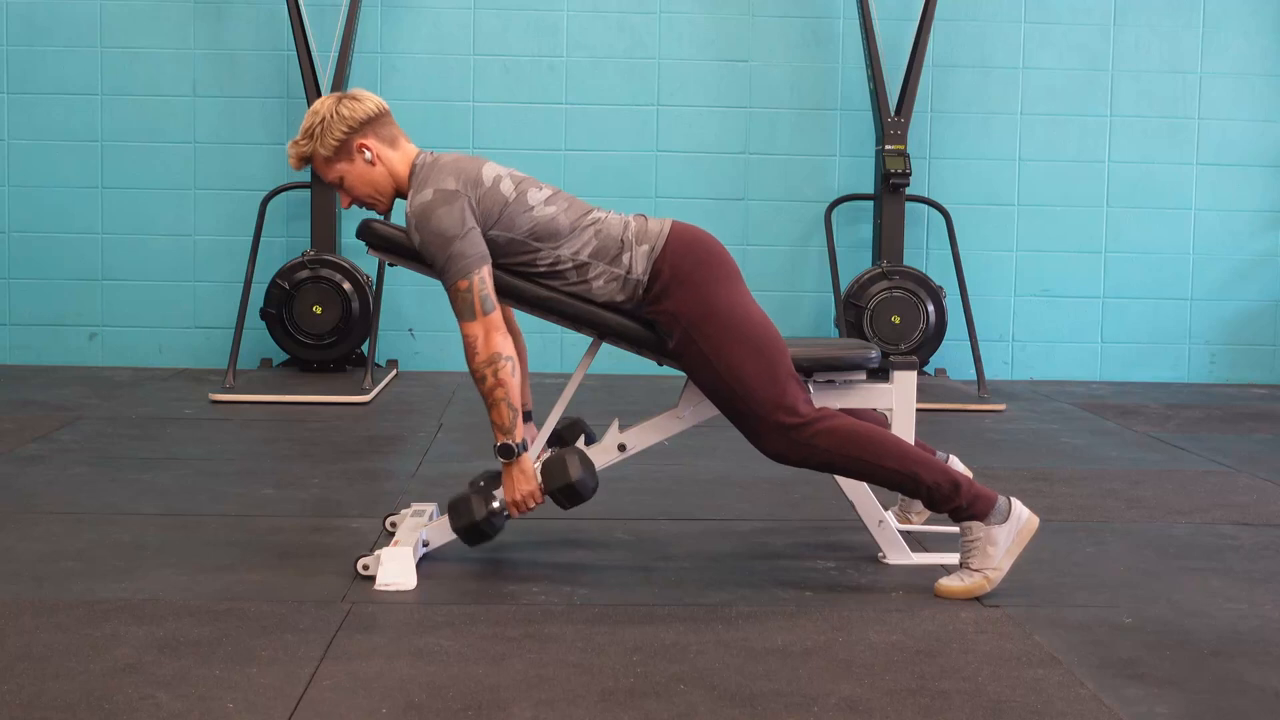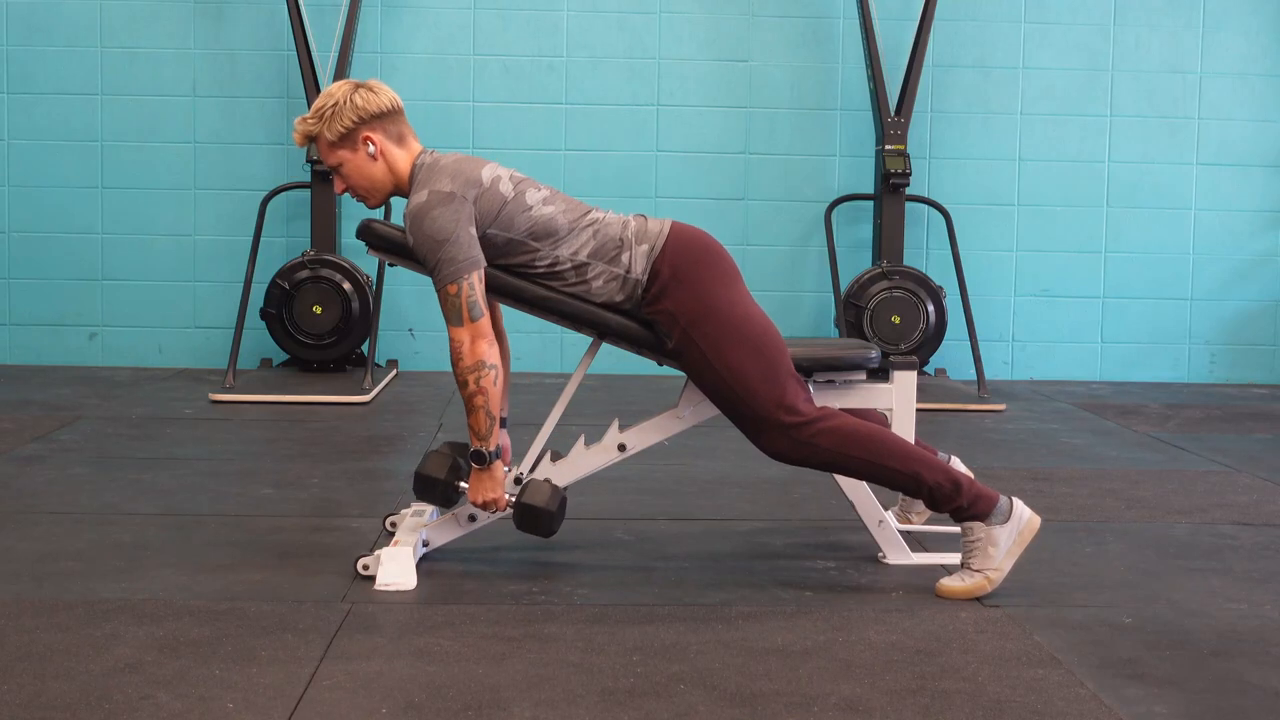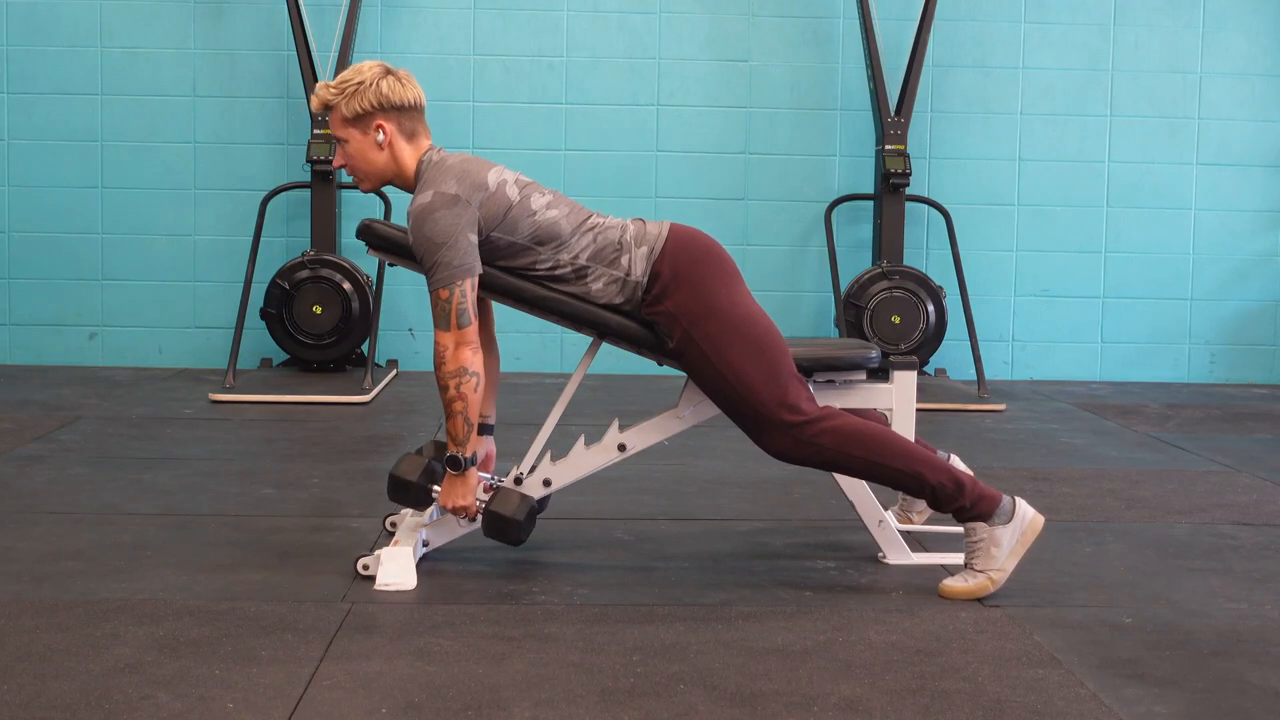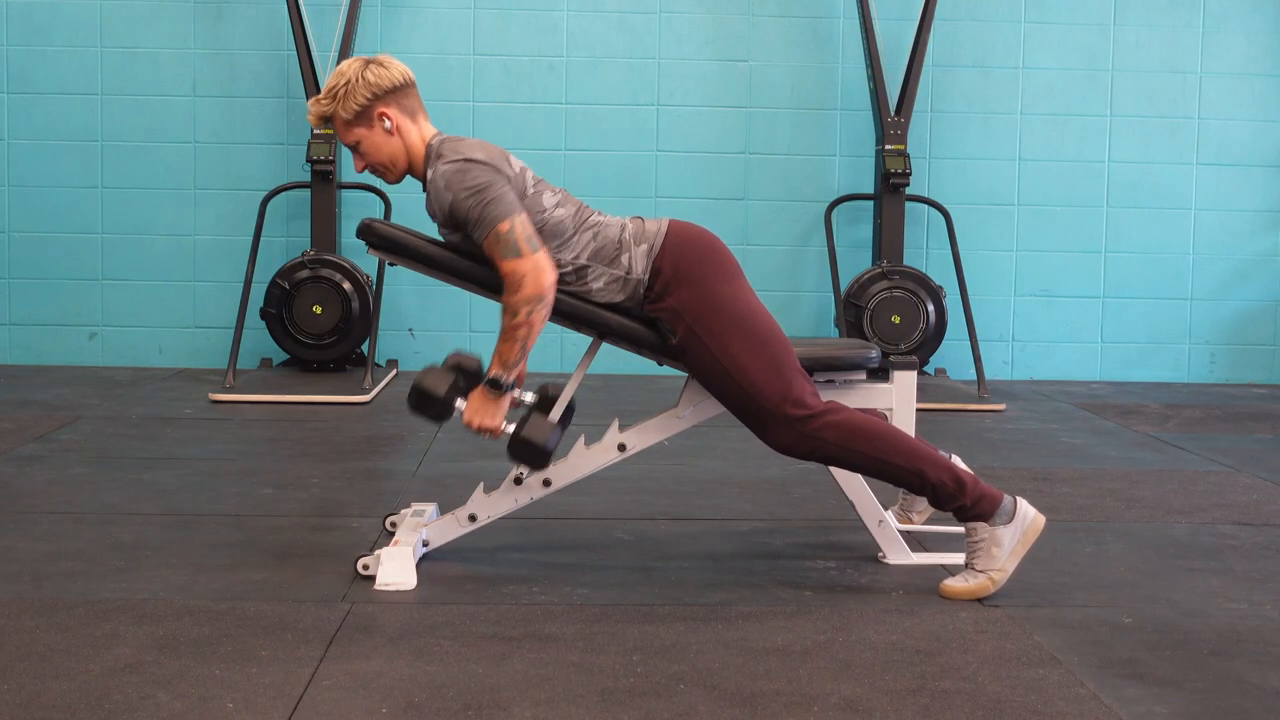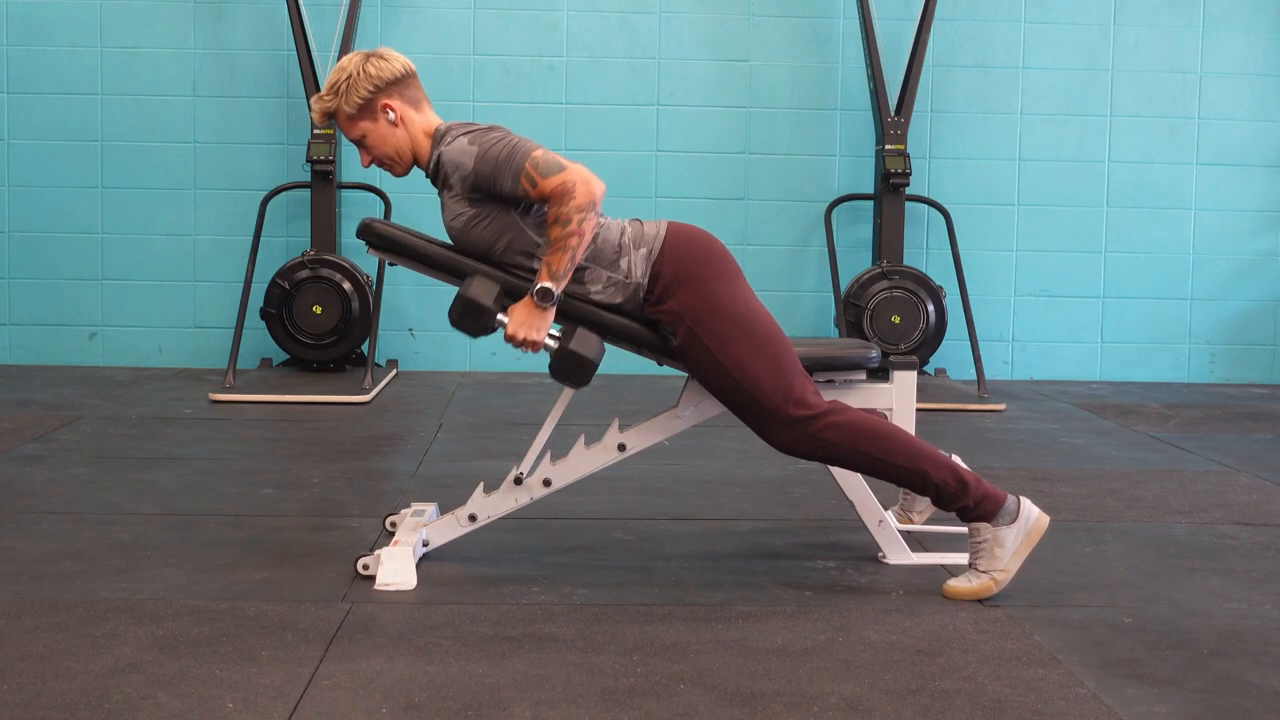
dt=1s
person 1, frame 1
left shoulder: (433, 205)
right shoulder: (446, 182)
left elbow: (487, 341)
right elbow: (498, 322)
left wrist: (513, 456)
right wrist: (523, 423)
left hip: (672, 273)
right hip: (667, 262)
left knee: (786, 423)
right knee: (778, 409)
left ankle: (988, 511)
right ankle: (927, 463)
person 1, frame 2
left shoulder: (431, 208)
right shoulder: (447, 181)
left elbow: (472, 345)
right elbow: (487, 322)
left wrist: (484, 460)
right wrist: (497, 427)
left hip: (672, 275)
right hip: (668, 260)
left knee: (786, 424)
right knee: (779, 408)
left ankle: (990, 511)
right ankle: (928, 462)
person 1, frame 3
left shoulder: (435, 208)
right shoulder: (451, 179)
left elbow: (457, 350)
right elbow: (479, 328)
left wrist: (460, 465)
right wrist: (483, 433)
left hip: (673, 279)
right hip: (670, 264)
left knee: (789, 424)
right knee: (779, 411)
left ankle: (992, 511)
right ankle: (926, 462)
person 1, frame 4
left shoulder: (455, 172)
right shoulder: (451, 171)
left elbow: (537, 277)
right elbow: (529, 265)
left wrist: (497, 383)
right wrist: (500, 360)
left hip: (674, 270)
right hip: (668, 269)
left knee: (793, 415)
right knee: (783, 410)
left ankle: (994, 512)
right ankle: (930, 468)
person 1, frame 5
left shoulder: (465, 149)
right shoulder: (455, 166)
left elbow: (582, 190)
left wrist: (540, 298)
left hip: (674, 274)
right hip: (667, 271)
left knee: (796, 415)
right knee: (785, 412)
left ankle: (997, 511)
right ankle: (930, 474)
